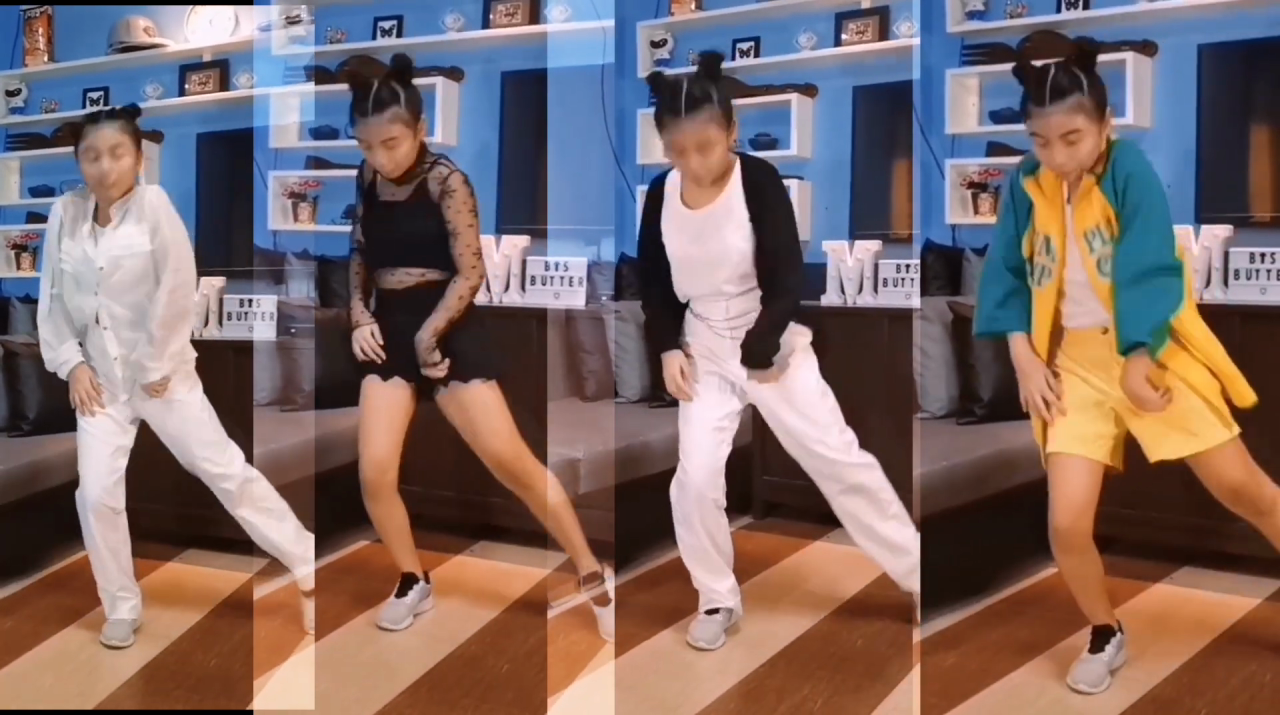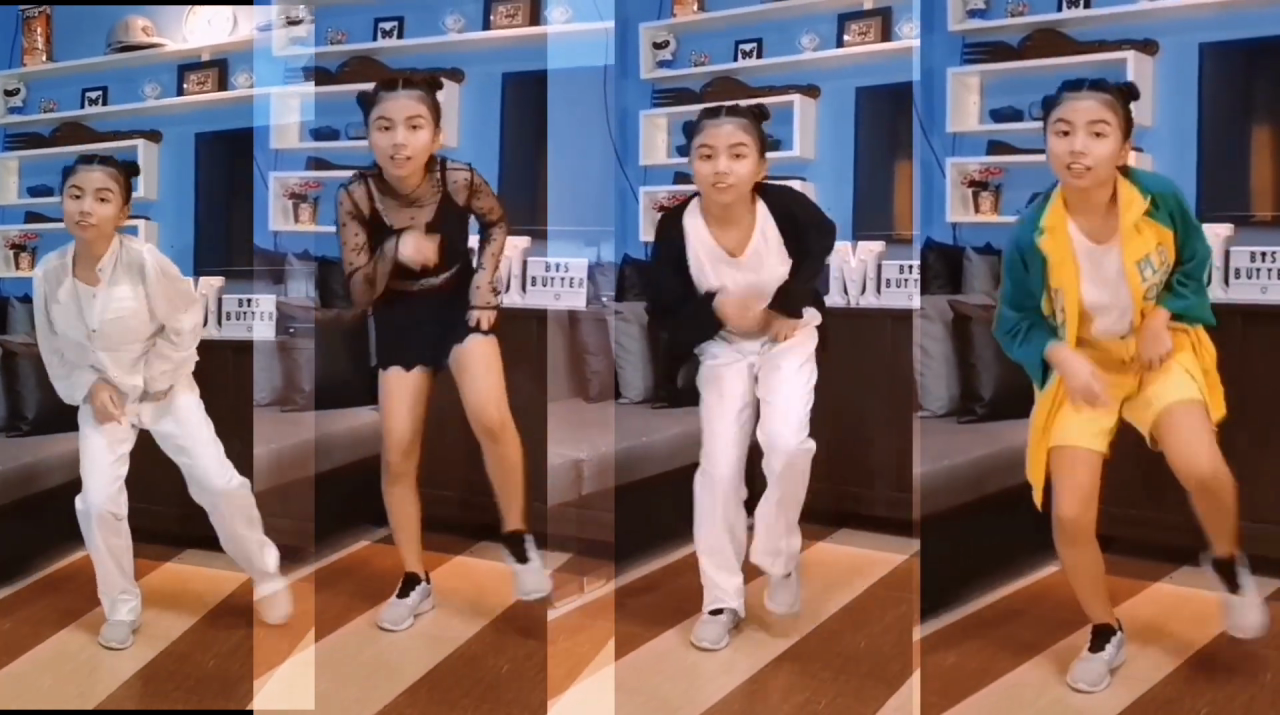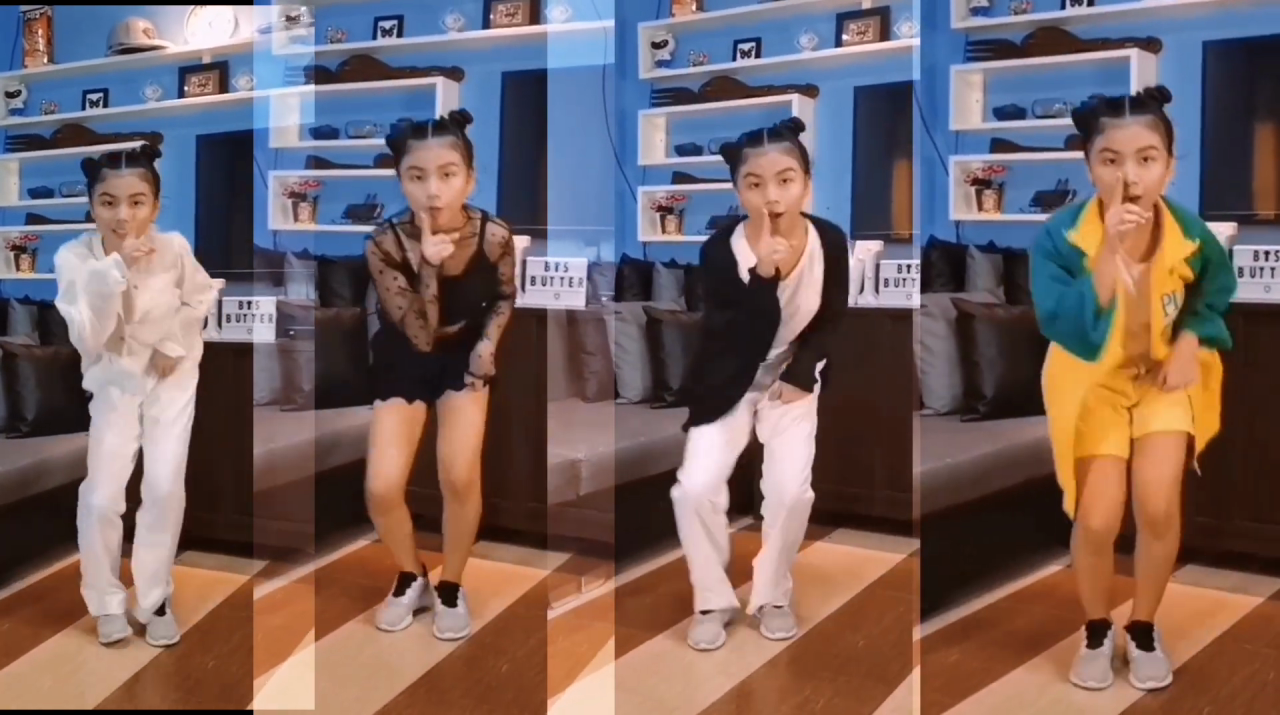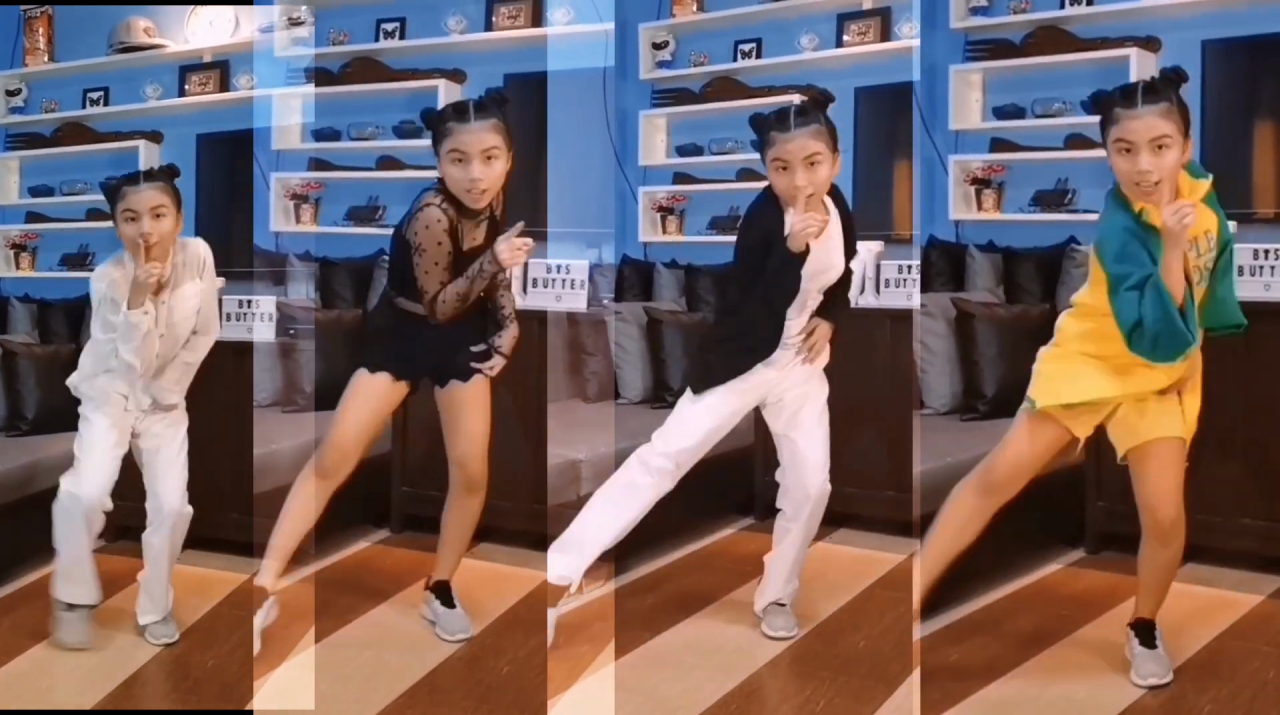
dt=0.3s
person 1, frame 1
left shoulder: (1129, 168)
right shoulder: (1026, 184)
left elbow: (1151, 268)
right elbow: (1005, 273)
left wrist: (1139, 362)
right wrist: (1023, 356)
left hip: (1151, 356)
right hip: (1074, 363)
right knee: (1067, 523)
right ankle: (1105, 633)
person 1, frame 2
left shoulder: (1161, 200)
right shoulder: (1033, 230)
left elbow: (1192, 263)
right elbow: (1015, 323)
left wrist: (1162, 322)
right wrist: (1065, 362)
left hip: (1160, 350)
right hip: (1082, 369)
left knee: (1204, 472)
right knee: (1073, 514)
left ankle: (1228, 563)
right ankle: (1104, 632)
person 1, frame 3
left shoulder: (1186, 234)
right shoulder: (1062, 237)
left elbow: (1219, 285)
right elbow: (1063, 324)
left wrist: (1193, 341)
right wrist: (1109, 261)
left hip: (1165, 371)
right hip: (1093, 381)
left knee: (1158, 508)
right knee: (1098, 520)
left ankle: (1143, 630)
right ankle: (1097, 629)
person 1, frame 4
left shoulder: (1195, 189)
right shoulder: (1124, 228)
right elbow: (1155, 336)
left wrist: (1203, 331)
right wrist: (1172, 246)
left hip: (1163, 368)
right hip: (1098, 357)
left knee: (1165, 517)
right knee: (1002, 473)
left ankle: (1143, 628)
right ankle: (909, 597)
person 2, frame 1
left shoulder: (446, 180)
right shoulder: (368, 175)
left elbow: (471, 272)
left wrist: (430, 332)
right wrist: (358, 315)
left hip: (448, 330)
right hip: (390, 331)
left knee: (512, 462)
right knee: (375, 474)
left ankle: (595, 576)
right ankle: (412, 580)
person 2, frame 2
left shoulder: (462, 179)
right shoulder: (356, 197)
left elbow: (497, 224)
right elbow: (362, 293)
left wrist: (485, 277)
right wrist: (394, 256)
left hip: (464, 307)
right hip: (402, 321)
left knee: (490, 419)
right knee: (398, 458)
left ankle: (518, 537)
right ankle: (414, 579)
person 2, frame 3
left shoulder: (492, 234)
right shoulder: (386, 245)
left elbow: (505, 296)
right elbow: (420, 336)
left wrist: (489, 341)
right wrist: (429, 269)
left hip: (465, 355)
right hip: (404, 361)
left knee: (459, 479)
right knee: (382, 488)
left ankle: (451, 587)
right ankle: (411, 578)
person 2, frame 4
left shoulder: (493, 205)
right shoulder: (431, 214)
right elbow: (439, 305)
left wrist: (509, 321)
right wrist: (492, 258)
left hip: (463, 337)
right hip: (401, 331)
left knee: (472, 472)
right knee: (333, 458)
left ankle: (440, 589)
right ankle: (264, 590)
person 3, frame 1
left shoulder: (758, 180)
right shoulder: (659, 193)
left elbow: (785, 275)
right elbow: (653, 280)
left wrist: (761, 354)
right wrist: (668, 347)
left hip: (772, 343)
right hip: (704, 349)
left knee: (838, 460)
right knee: (695, 481)
left ankle: (921, 574)
right ankle: (717, 598)
person 3, frame 2
left shoulder: (784, 204)
right shoulder: (676, 228)
left elbow: (822, 239)
right elbow: (663, 311)
left wrist: (790, 304)
right wrist: (717, 310)
left hip: (785, 335)
right hip: (724, 346)
left knee: (788, 445)
right knee: (720, 468)
left ankle: (778, 556)
right ankle: (723, 599)
person 3, frame 3
left shoulder: (827, 240)
right shoulder: (721, 253)
left elbow: (829, 316)
right elbow: (747, 340)
left wrist: (802, 374)
right wrist: (762, 274)
left hip: (792, 375)
right hip: (730, 379)
left knee: (790, 491)
right knee: (696, 488)
left ankle: (772, 596)
right ankle: (714, 601)
person 3, frame 4
left shoulder: (833, 204)
right shoulder: (764, 219)
right elbow: (759, 313)
left wrist: (826, 316)
right wrist: (794, 248)
left hip: (798, 362)
right hip: (740, 361)
left knee: (811, 483)
right knee: (663, 457)
left ankle: (776, 594)
right ankle: (561, 572)
person 4, frame 1
left shoulder: (153, 204)
right shoulder: (64, 213)
left elbow: (176, 287)
right elbow: (51, 300)
left wrist: (157, 366)
right wrist: (70, 363)
left hip: (163, 373)
right hip: (101, 377)
left knee: (227, 472)
right knee: (96, 493)
left ankle: (306, 569)
right ankle: (122, 606)
person 4, frame 2
left shoulder: (146, 259)
right shoulder: (49, 273)
left elbow: (186, 325)
right elbow: (55, 352)
left wrist: (154, 381)
right wrist: (89, 388)
left hip: (166, 387)
right hip: (101, 395)
left knee: (221, 486)
right knee: (98, 503)
left ankle: (265, 573)
right ankle: (121, 608)
person 4, frame 3
left shoulder: (174, 248)
right shoulder: (73, 258)
left elbow: (201, 296)
right elbow: (87, 338)
left wrist: (174, 345)
right wrist: (118, 267)
left hip: (171, 374)
right hip: (115, 381)
left knee: (163, 488)
right knee: (101, 496)
left ankle: (155, 599)
right ankle: (108, 604)
person 4, frame 4
left shoulder: (197, 256)
right shoulder: (108, 279)
left elbow: (203, 331)
right elbow: (131, 361)
left wrist: (170, 386)
right wrist: (137, 301)
left hip: (165, 400)
right hip: (109, 395)
left knee: (171, 509)
right knee: (85, 494)
left ankle: (155, 609)
right ankle: (75, 595)
